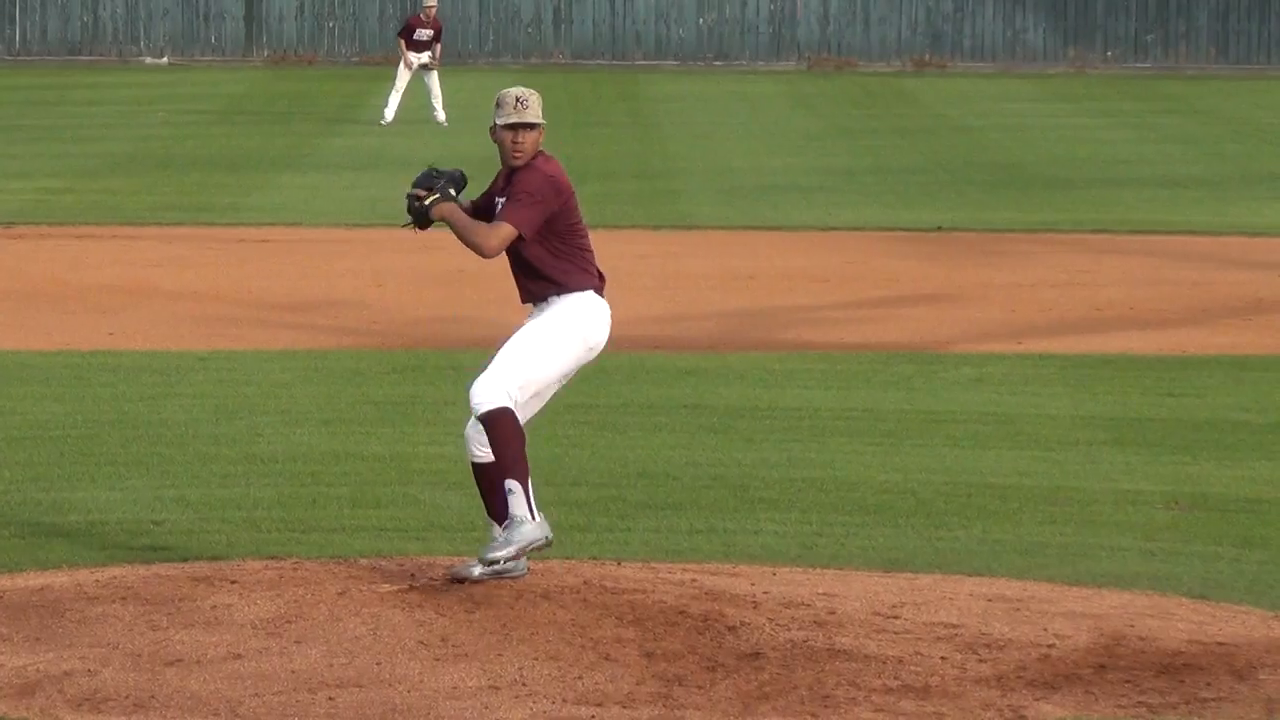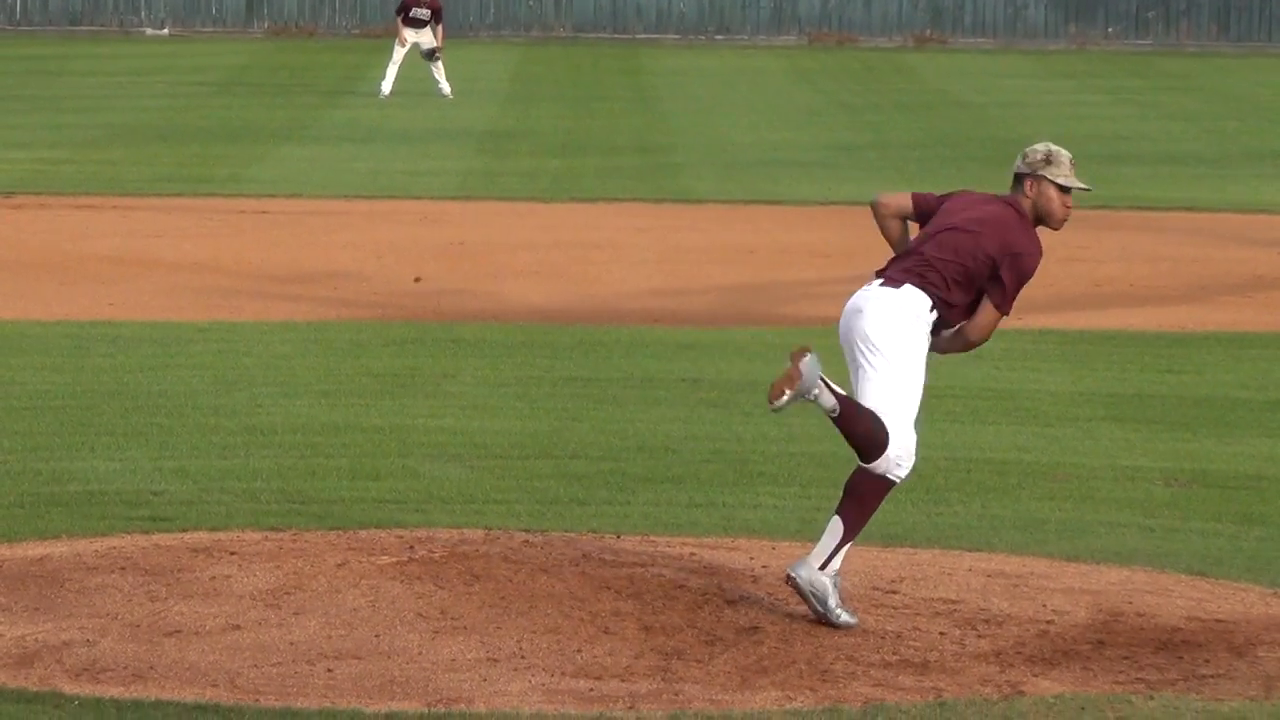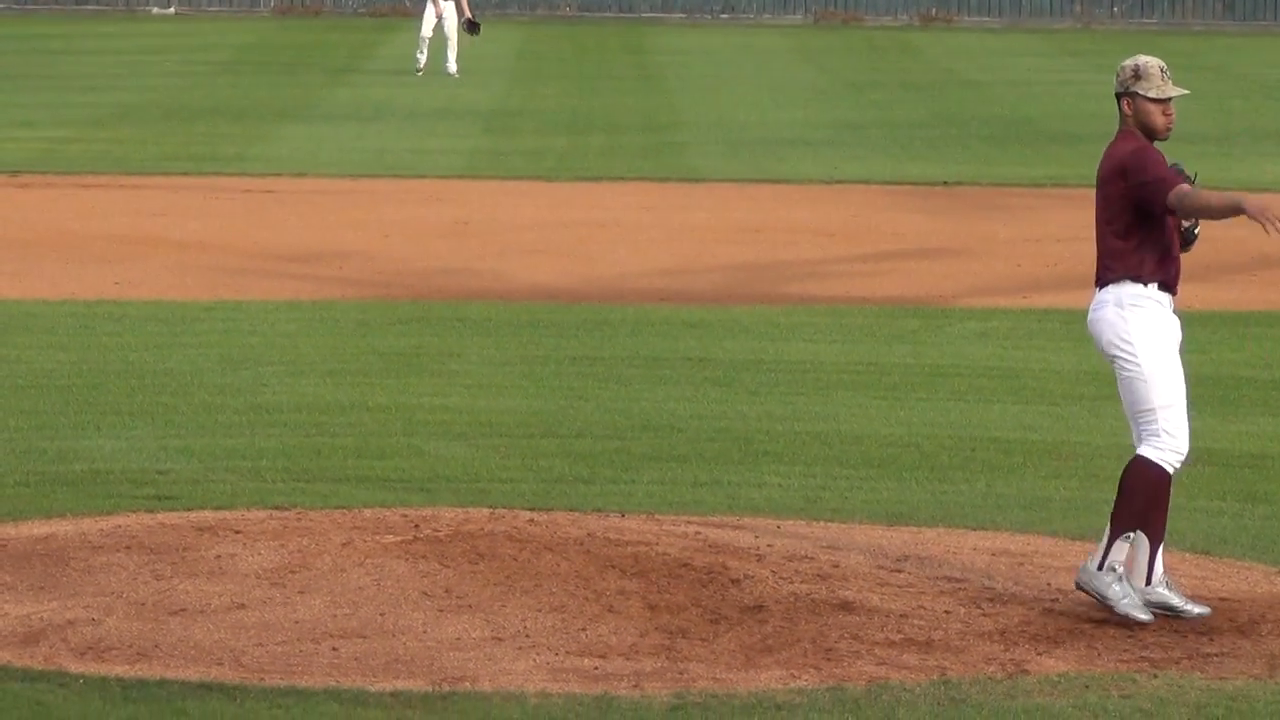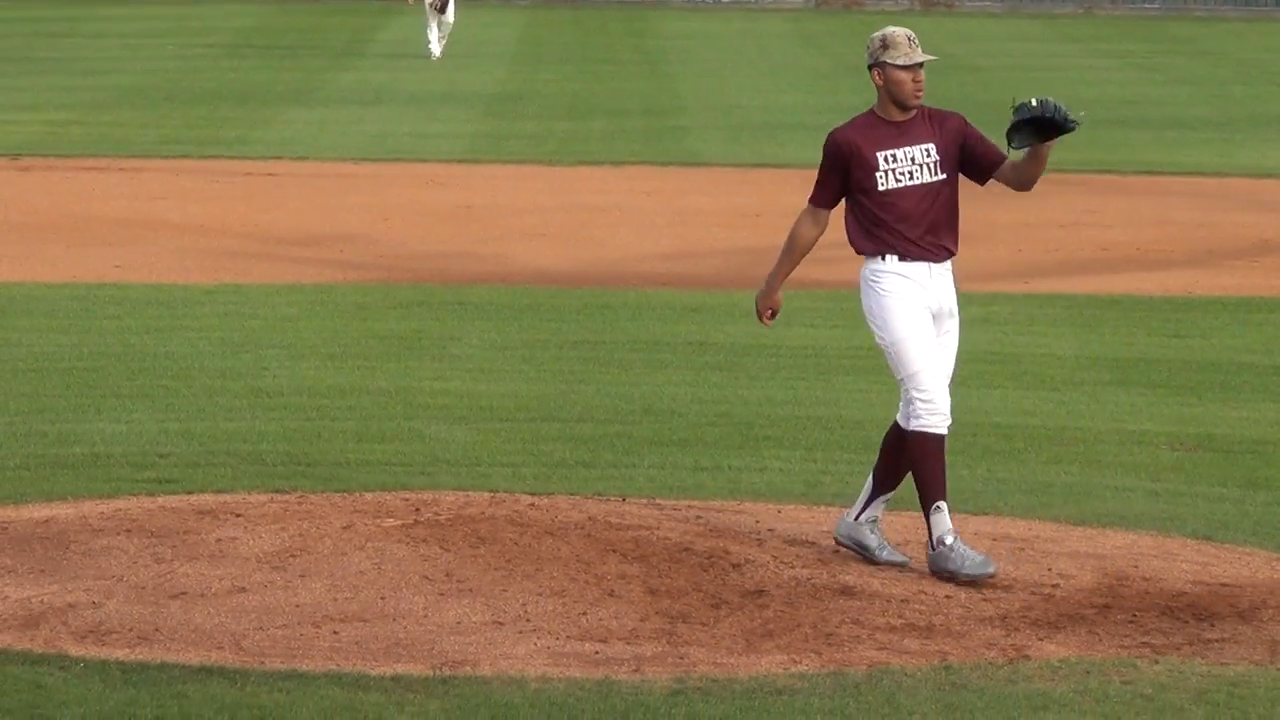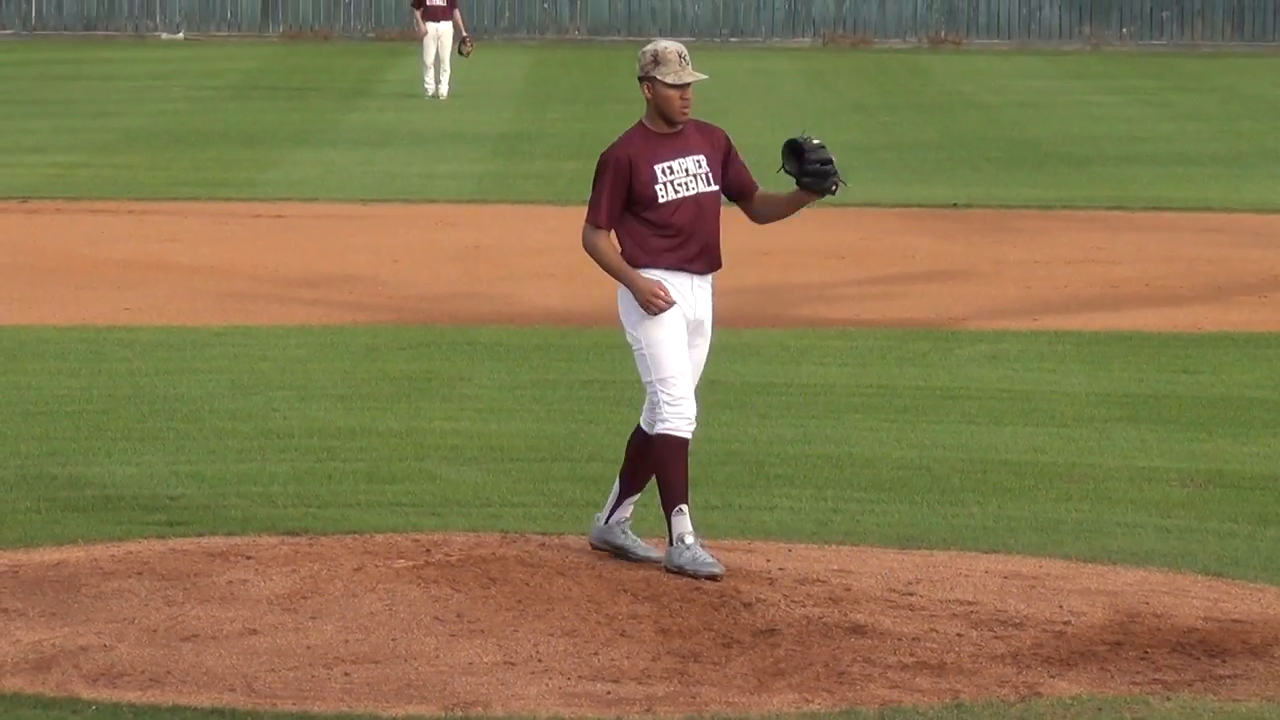
dt=1s
person 1, frame 1
left shoulder: (541, 178)
right shoulder: (506, 179)
left elbow: (489, 244)
right elbow: (464, 216)
left wrist: (448, 212)
right wrist: (437, 207)
left hip: (577, 313)
right hip: (551, 320)
left knee: (487, 395)
right knee: (481, 431)
left ankle: (524, 520)
right ankle: (509, 548)
person 1, frame 2
left shoulder: (967, 201)
right shoulder: (1024, 244)
left elbow: (884, 204)
right elbow: (979, 330)
right wrist: (935, 347)
left hip: (867, 306)
right hip: (897, 315)
left knee: (893, 457)
right knee: (879, 440)
left ankle: (818, 570)
right ankle: (812, 382)
person 1, frame 3
left shoulder: (1128, 157)
right shoulder: (1135, 155)
right elbow: (1189, 199)
left wrist: (1173, 232)
left hip: (1144, 311)
right hip: (1133, 310)
left knee: (1164, 444)
right knee: (1164, 442)
left ankle: (1145, 579)
right ankle: (1106, 565)
person 1, frame 4
left shoulder: (949, 127)
right shoulder: (849, 140)
left elbow: (1018, 180)
right elbow: (816, 215)
left wrist: (1042, 145)
right wrist: (774, 283)
left hip: (941, 282)
right hip: (892, 280)
left knee: (921, 410)
right knee: (931, 403)
left ankle: (860, 521)
right ankle: (942, 540)
person 1, frame 5
left shoulder: (711, 139)
right shoulder: (623, 154)
left elbow: (759, 208)
right elbow: (594, 234)
left wrist: (805, 194)
right wrist: (634, 282)
left hip: (700, 292)
right hip: (654, 295)
left knee: (665, 415)
right knee: (675, 414)
left ankle: (612, 522)
right ankle: (682, 540)
